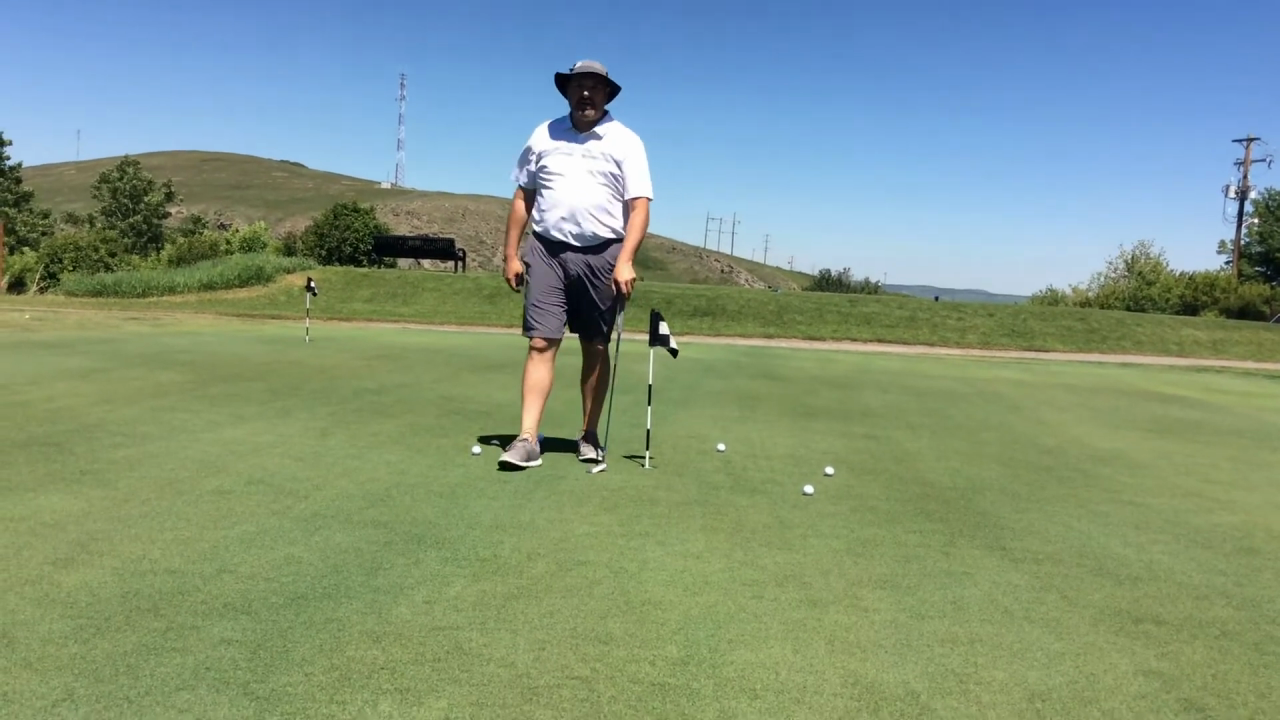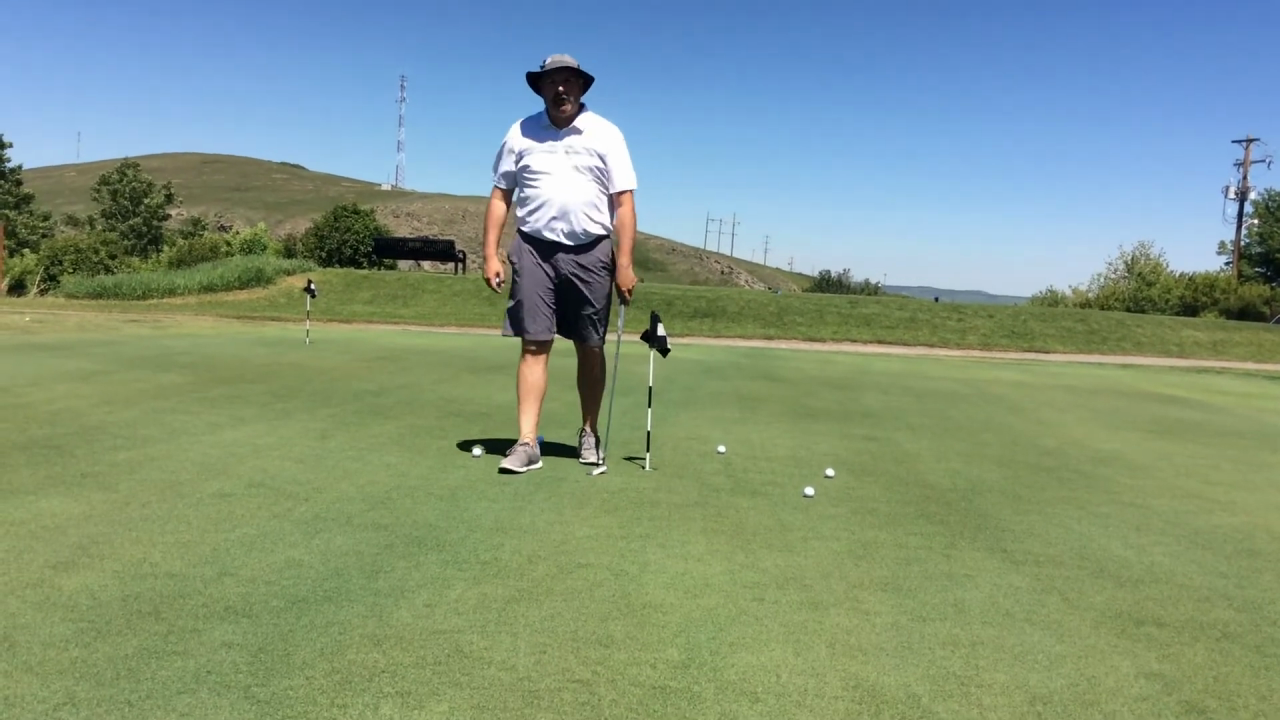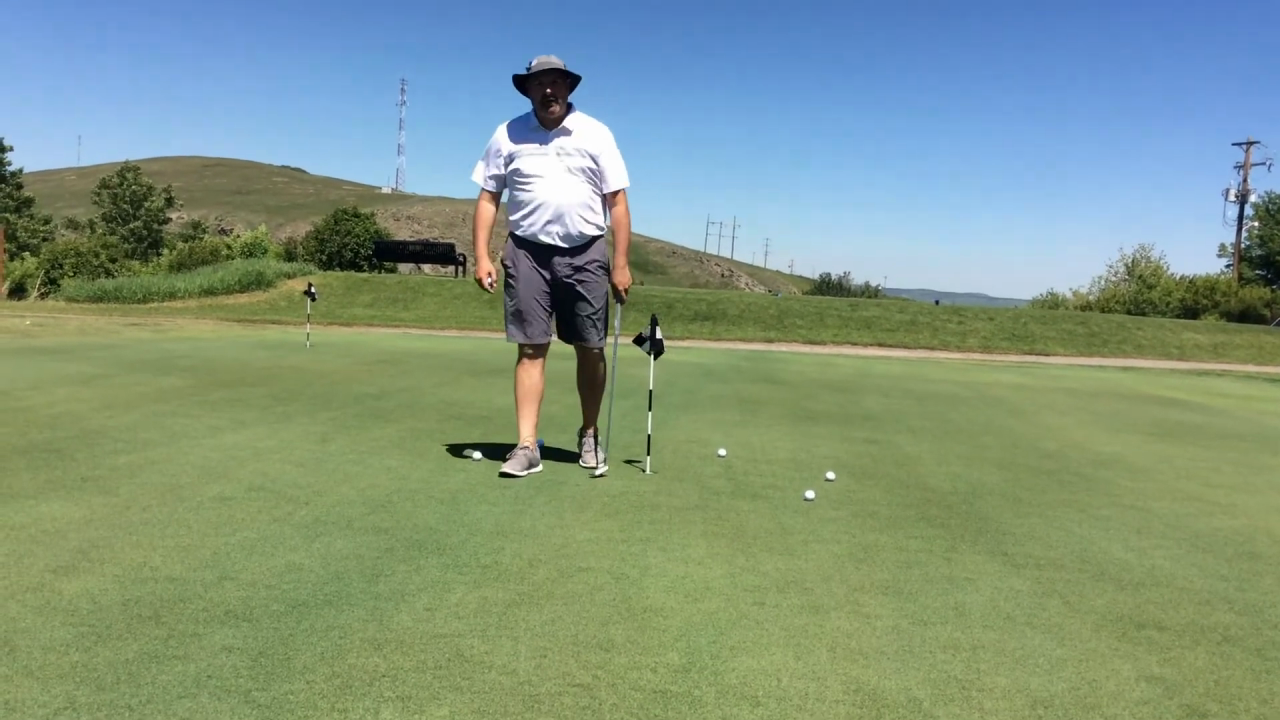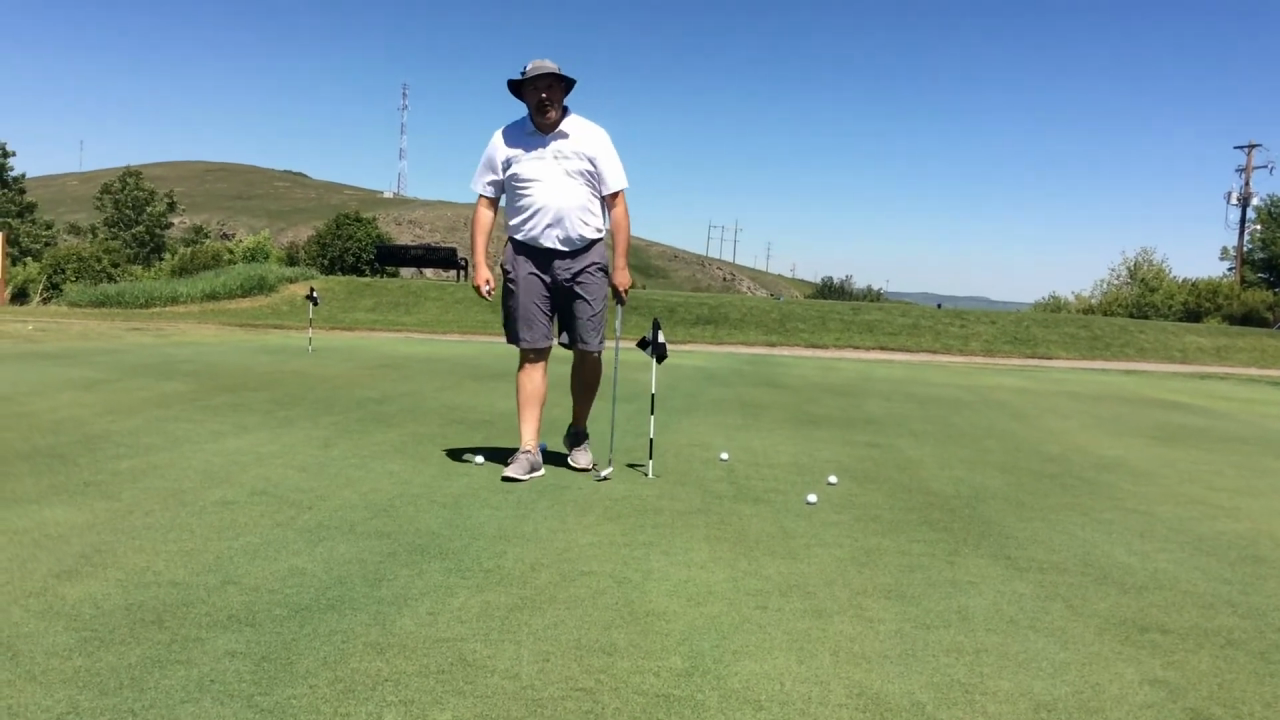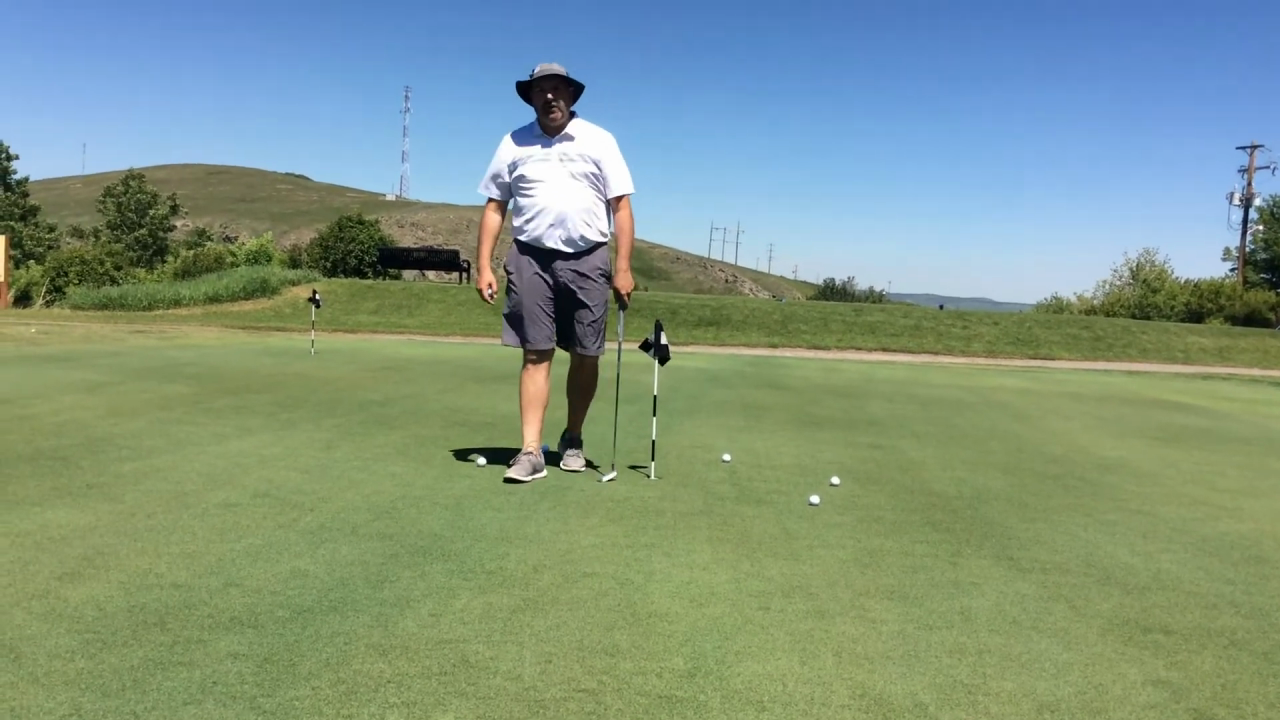
dt=0.2s
person 1, frame 1
left shoulder: (625, 141)
right shoulder: (543, 135)
left elbow: (638, 206)
right elbow: (523, 197)
left wrist: (625, 262)
right wrist: (511, 254)
left hip: (600, 255)
right hip: (547, 251)
left knee: (595, 348)
right knee: (541, 343)
left ankle: (589, 434)
right ankle: (528, 439)
person 1, frame 2
left shoulder: (606, 134)
right shoulder: (520, 133)
left elbow: (624, 202)
right elbow: (500, 195)
left wrist: (625, 263)
right wrist: (491, 254)
left hip: (590, 253)
right hip: (534, 250)
left knee: (590, 347)
right knee: (534, 345)
left ankle: (589, 432)
right ankle: (527, 442)
person 1, frame 3
left shoulder: (596, 134)
right shoulder: (507, 135)
left elbow: (617, 202)
right elbow: (488, 198)
left wrist: (621, 264)
right wrist: (482, 256)
left hip: (585, 255)
right hip: (528, 253)
left knee: (590, 348)
right knee: (531, 349)
left ankle: (589, 433)
right ankle: (527, 446)
person 1, frame 4
left shoulder: (593, 137)
right shoulder: (504, 141)
left elbow: (616, 203)
right elbow: (486, 204)
left wrist: (620, 264)
right wrist: (479, 263)
left hip: (585, 259)
right hip: (528, 258)
left knee: (588, 351)
right knee: (532, 354)
left ankle: (578, 430)
right ankle: (529, 450)
person 1, frame 5
left shoulder: (600, 141)
right shoulder: (513, 144)
left elbow: (621, 206)
right elbow: (495, 207)
left wrist: (623, 267)
right wrist: (484, 266)
left hip: (588, 261)
right hip: (532, 260)
left knee: (585, 357)
right knee: (535, 355)
left ankle: (572, 440)
right ankle: (531, 452)
